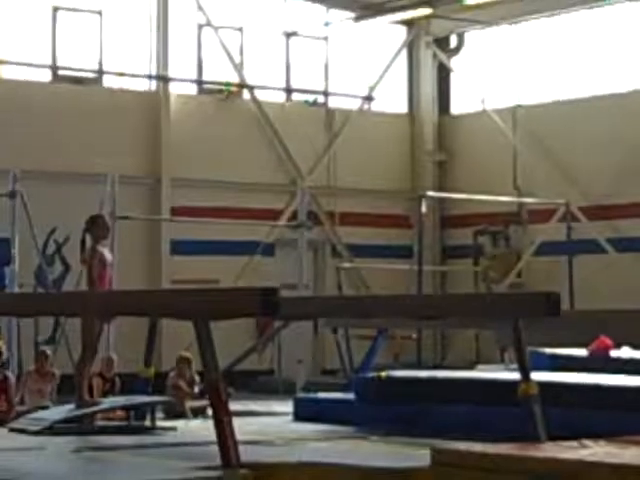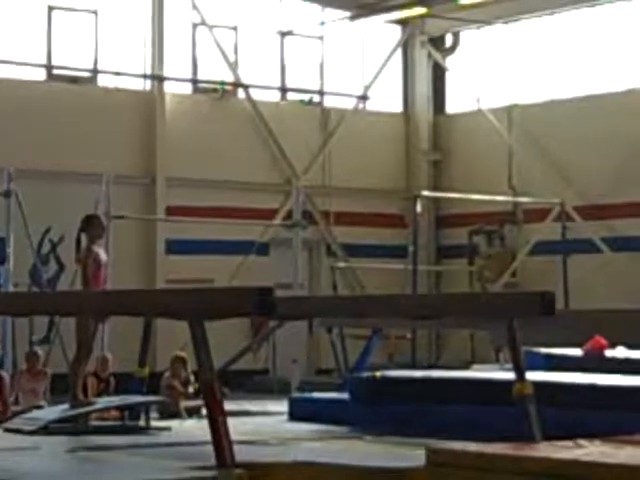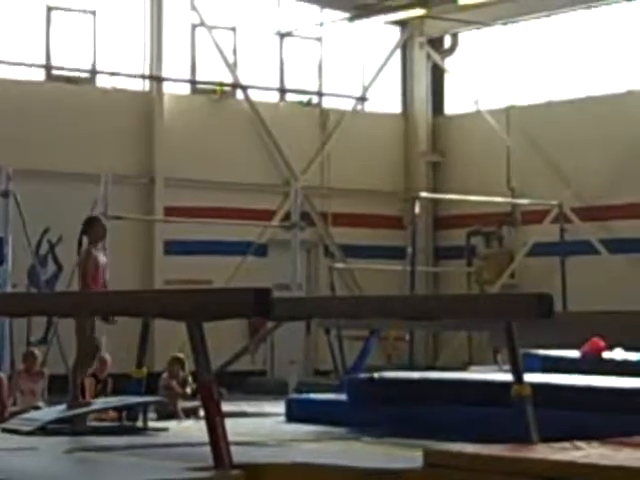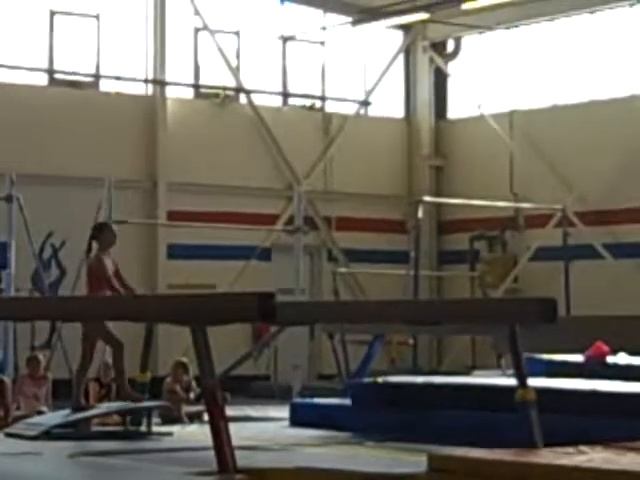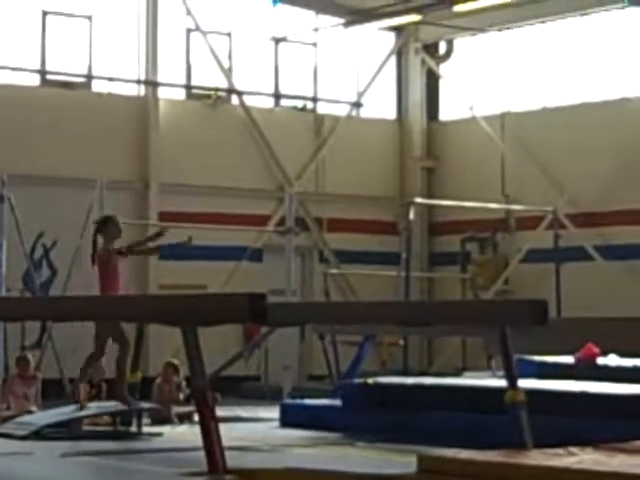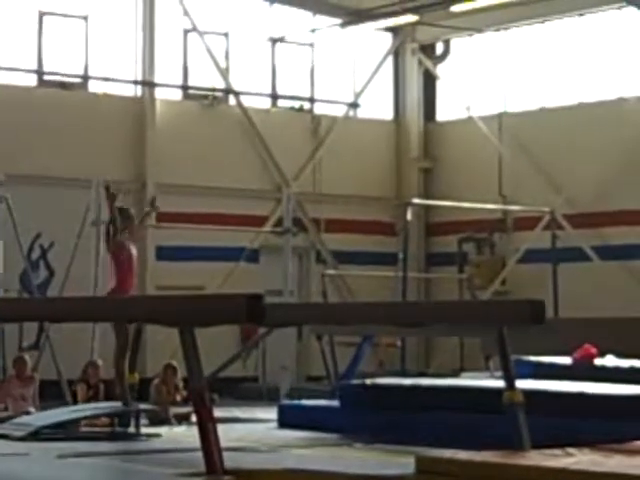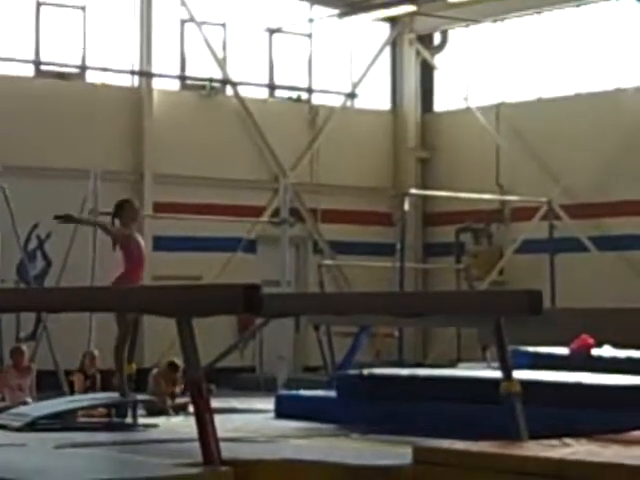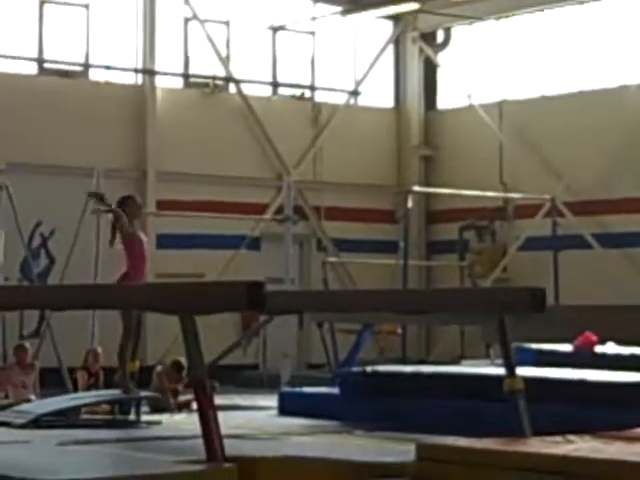
dt=0.3s
person 1, frame 1
left shoulder: (105, 251)
right shoulder: (94, 251)
right elbow: (93, 282)
left knee: (92, 351)
right knee: (88, 351)
left ankle: (84, 395)
right ankle: (81, 396)
person 1, frame 2
left shoulder: (100, 250)
right shoulder: (89, 251)
right elbow: (87, 281)
left knee: (87, 351)
right knee: (83, 350)
left ankle: (78, 394)
right ankle: (75, 395)
person 1, frame 3
left shoulder: (101, 254)
right shoulder: (88, 254)
right elbow: (87, 285)
left knee: (85, 351)
right knee: (89, 350)
left ankle: (76, 395)
right ankle: (75, 395)
person 1, frame 4
left shoulder: (109, 260)
right shoulder: (97, 259)
left elbow: (124, 285)
right elbow: (112, 286)
left knee: (87, 357)
right knee: (117, 346)
left ankle: (78, 400)
right ankle: (122, 390)
person 1, frame 5
left shoulder: (114, 251)
right shoulder: (106, 251)
left elbow: (143, 251)
right elbow: (130, 250)
right wrist: (153, 238)
left knee: (99, 352)
right knee: (123, 344)
left ankle: (80, 389)
right ankle: (121, 390)
person 1, frame 6
left shoulder: (128, 240)
right shoulder: (117, 241)
left elbow: (139, 224)
right elbow: (115, 224)
left wrist: (151, 209)
right wrist: (111, 204)
left hip: (126, 297)
right hip: (118, 298)
left knee: (123, 343)
right knee: (123, 343)
left ankle: (122, 389)
right ankle: (123, 391)
person 1, frame 7
left shoulder: (133, 232)
right shoulder: (124, 233)
right elbow: (102, 225)
right wrist: (78, 219)
left hip: (134, 287)
right hip: (124, 288)
left knee: (131, 334)
right knee: (124, 334)
left ankle: (122, 377)
right ankle: (121, 379)
person 1, frame 8
left shoulder: (134, 229)
right shoulder: (126, 229)
right elbow: (119, 217)
right wrist: (107, 204)
left hip: (136, 285)
right hip: (128, 285)
left knee: (133, 331)
right knee: (129, 331)
left ankle: (124, 374)
right ankle: (124, 376)
